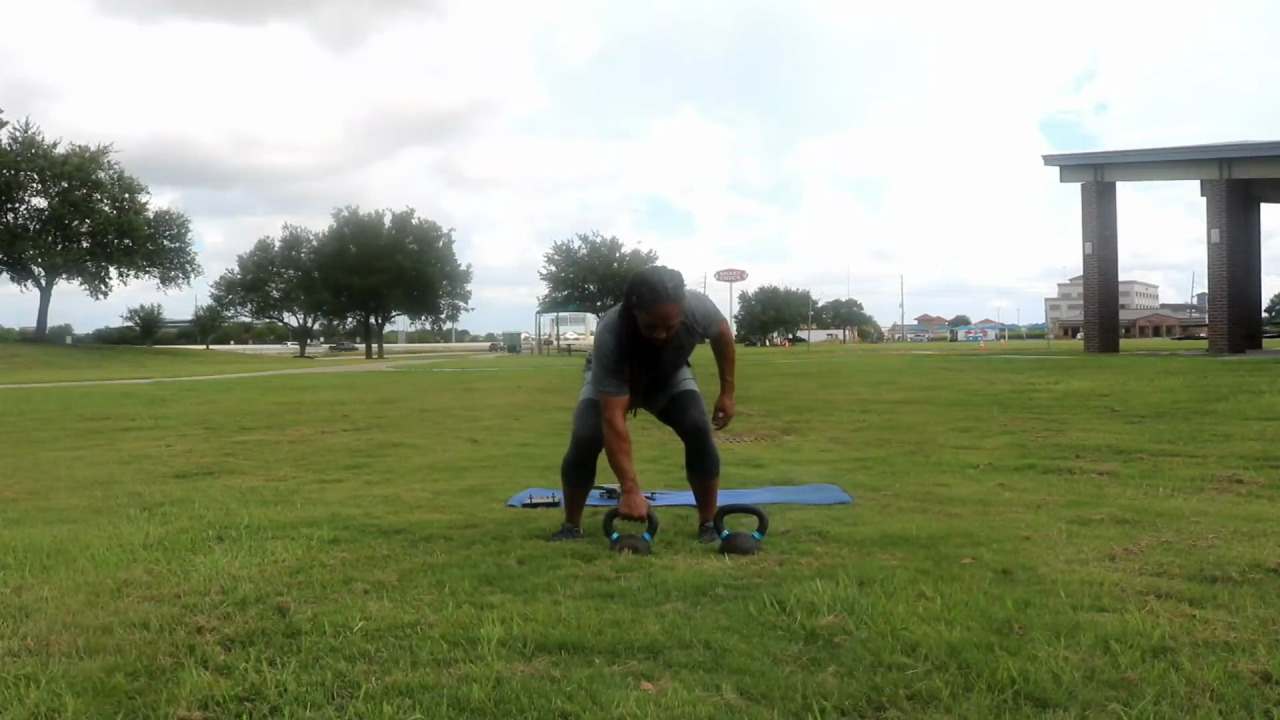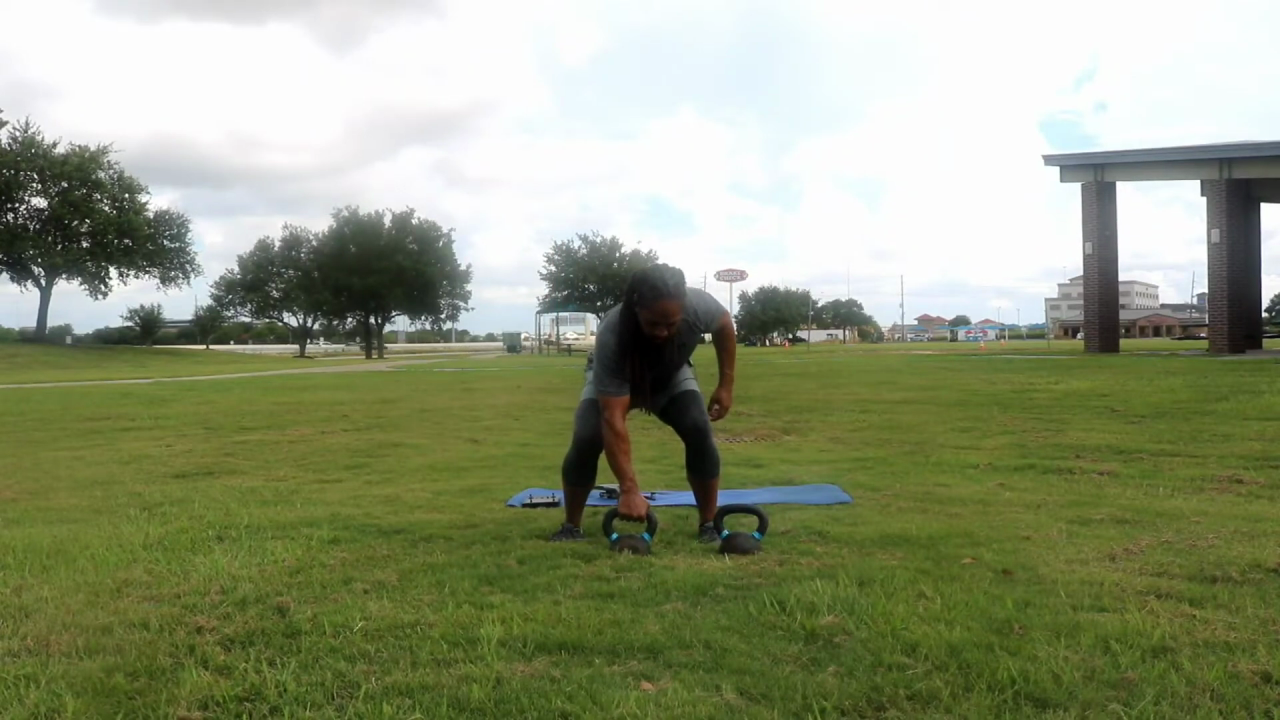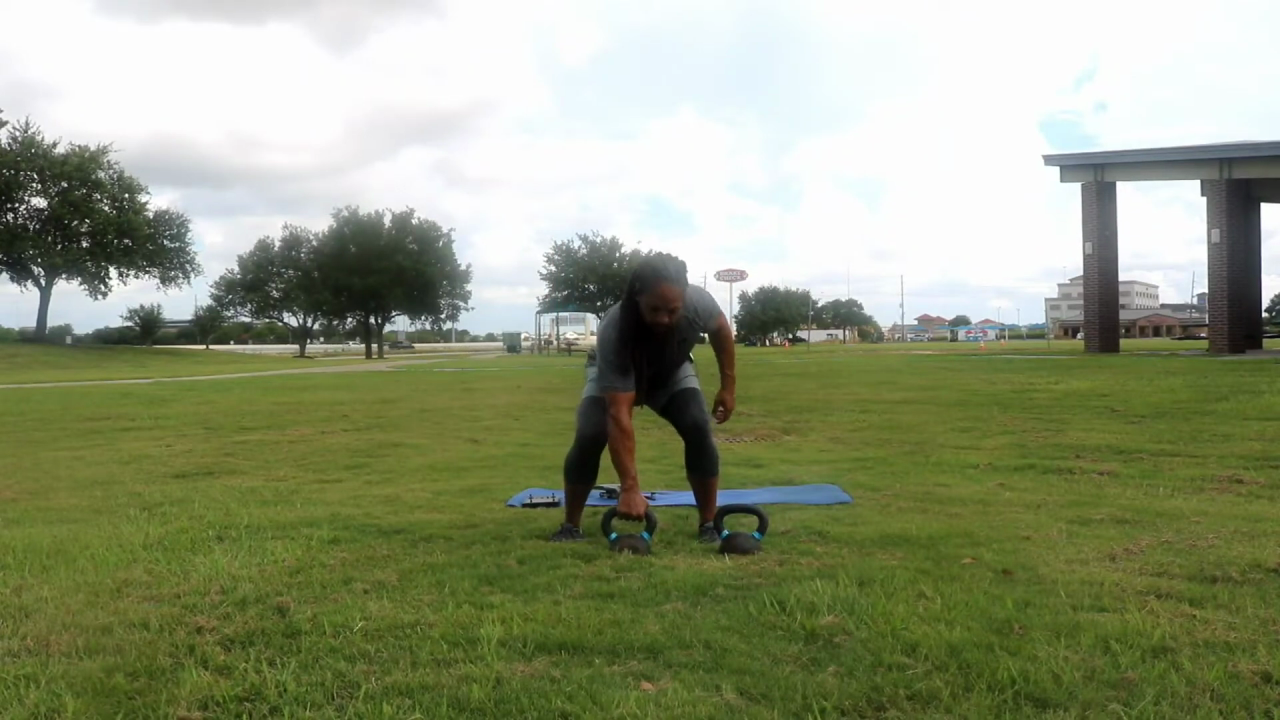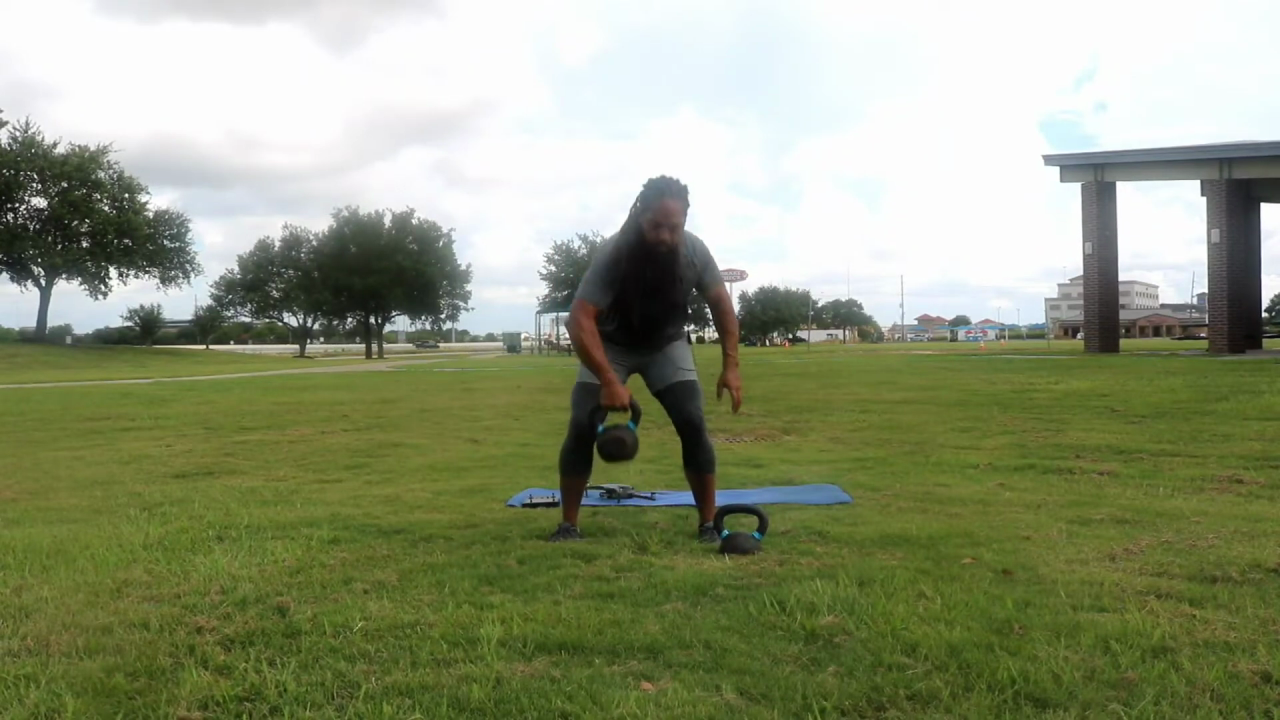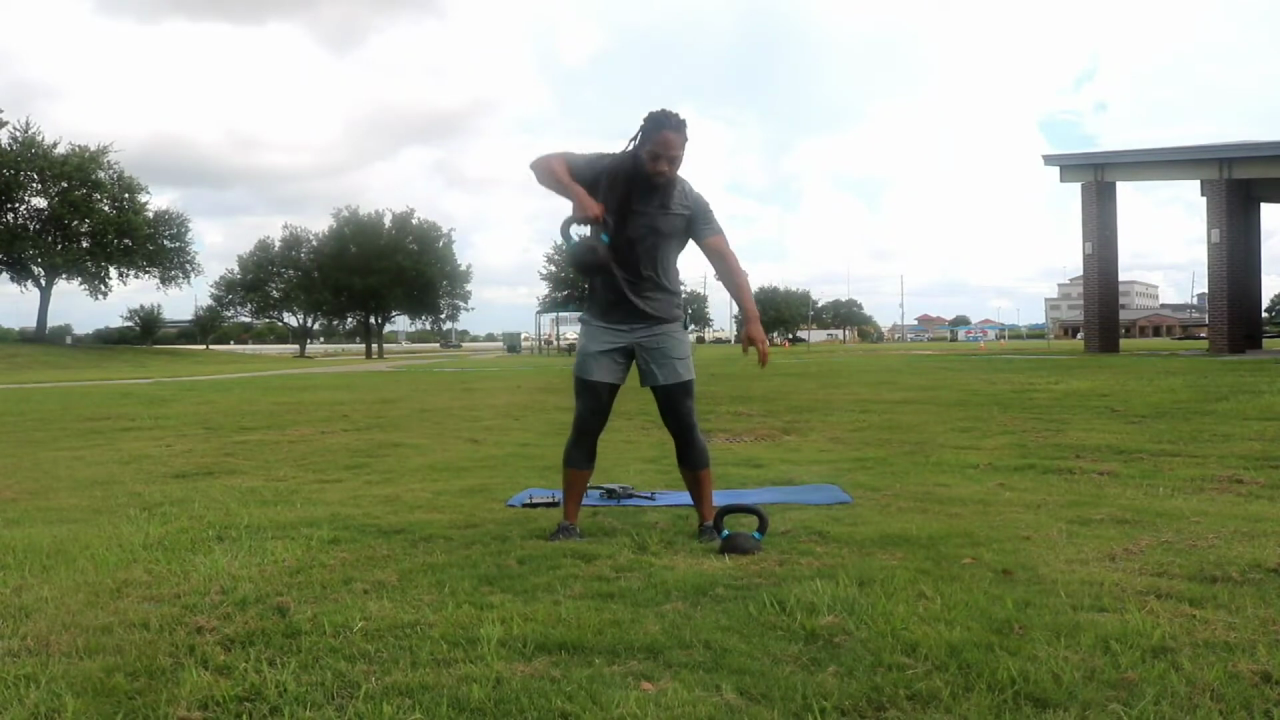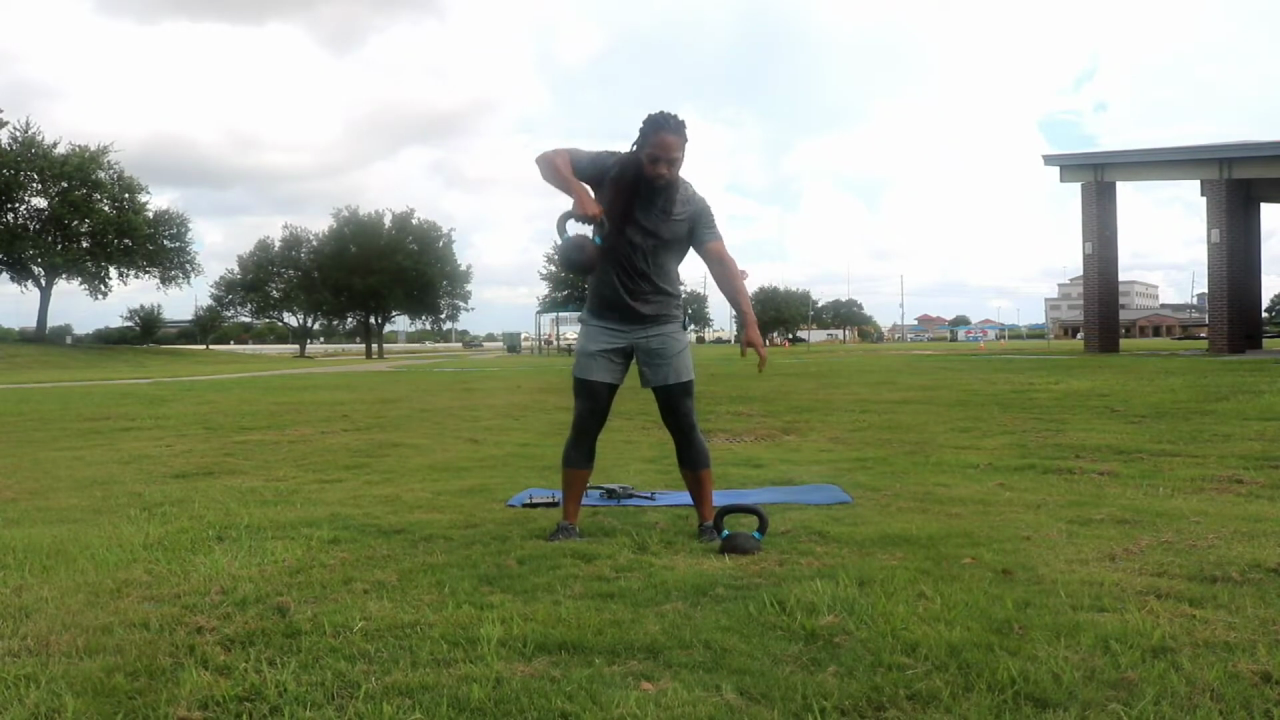
dt=0.3s
person 1, frame 1
left shoulder: (698, 308)
right shoulder: (610, 334)
left elbow: (722, 334)
right elbow: (613, 420)
left wrist: (727, 391)
right wrist: (629, 490)
left hip: (670, 377)
right hip: (611, 380)
left knee: (699, 430)
right knee: (584, 438)
left ankle: (708, 524)
right ankle: (571, 526)
person 1, frame 2
left shoulder: (699, 305)
right shoulder: (612, 334)
left elbow: (724, 325)
right elbow: (613, 420)
left wrist: (726, 385)
right wrist: (629, 490)
left hip: (671, 376)
right hip: (612, 380)
left knee: (699, 430)
right knee: (586, 439)
left ankle: (708, 524)
right ankle: (571, 526)
person 1, frame 3
left shoulder: (698, 301)
right shoulder: (616, 328)
left elbow: (721, 329)
right elbow: (619, 417)
left wrist: (728, 385)
right wrist: (630, 490)
left hip: (671, 374)
right hip: (614, 379)
left knee: (698, 429)
right knee: (589, 437)
left ankle: (708, 525)
right ankle: (570, 526)
person 1, frame 4
left shoulder: (694, 251)
right shoulder: (613, 254)
left elbow: (720, 304)
right elbow: (580, 320)
left wrist: (731, 365)
right wrist: (610, 381)
left hip: (667, 345)
right hip: (613, 345)
left knee: (693, 424)
right knee: (582, 426)
left ankle: (708, 525)
right ankle: (568, 525)
person 1, frame 5
left shoulder: (689, 201)
right shoulder: (611, 171)
left elbow: (723, 257)
right elbow: (543, 165)
left wrist: (751, 318)
right wrist: (576, 194)
left hip: (663, 325)
right hip: (604, 323)
left knee: (683, 425)
right knee: (587, 425)
left ankle: (707, 523)
right ankle: (569, 524)
person 1, frame 6
left shoulder: (691, 203)
right shoulder: (612, 172)
left elbow: (721, 263)
right elbow: (548, 160)
left wrist: (749, 322)
right wrist: (578, 192)
left hip: (662, 325)
right hip: (605, 323)
left knee: (683, 425)
right knee: (585, 424)
left ankle: (708, 523)
right ankle: (568, 524)
